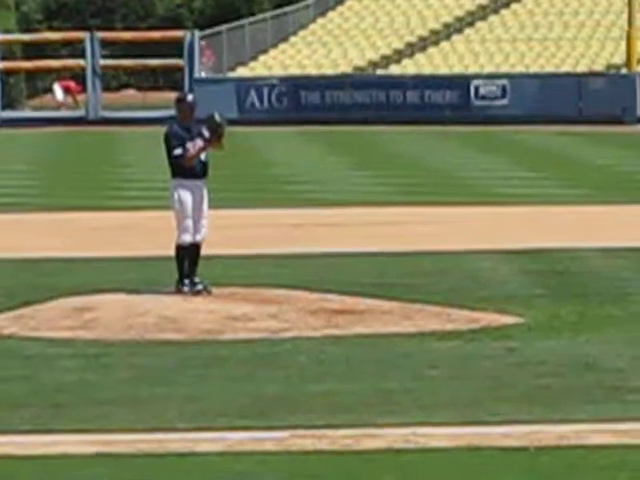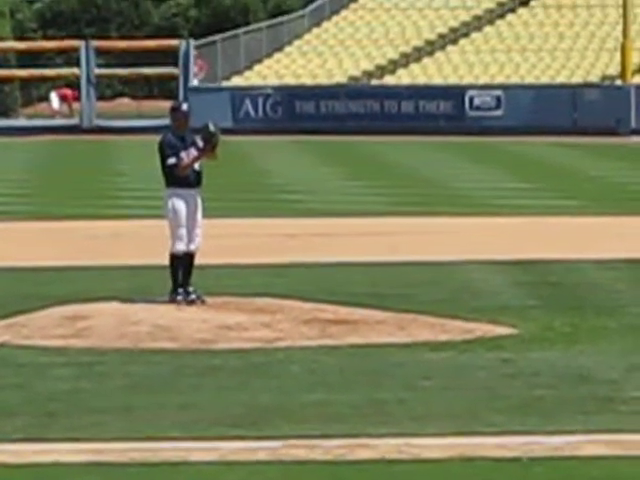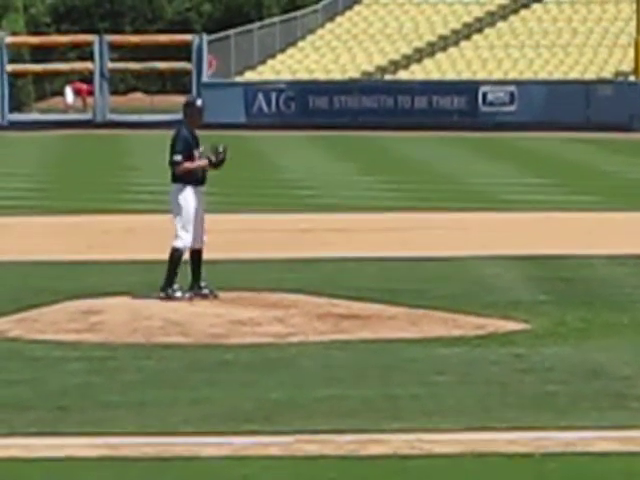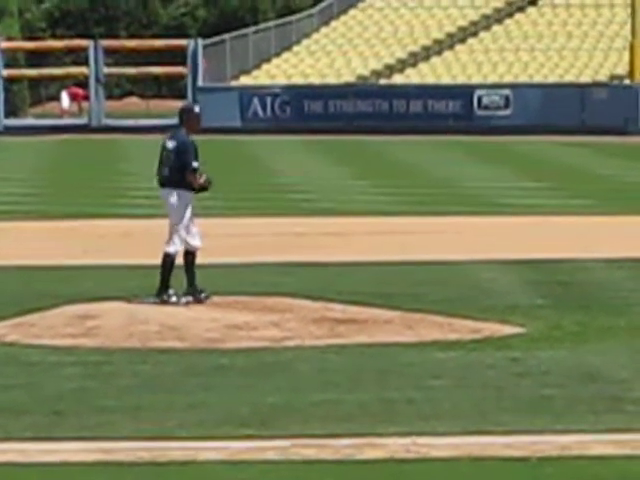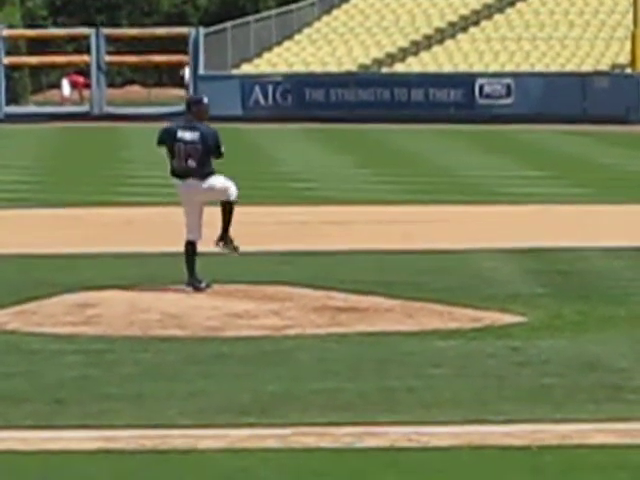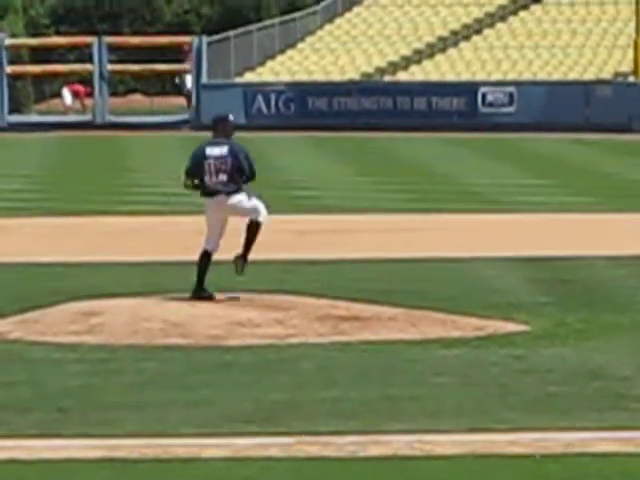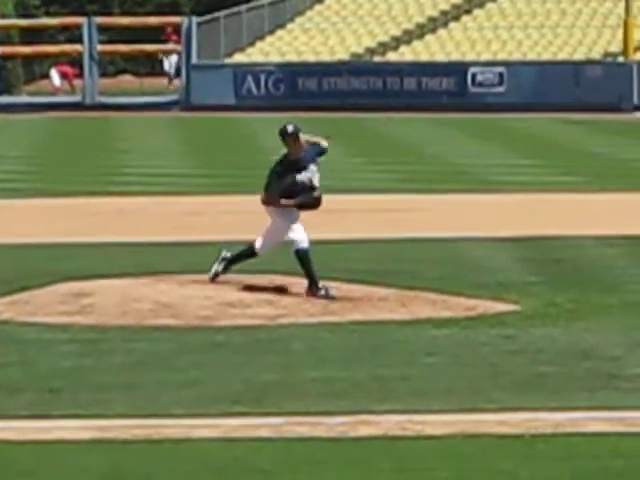
dt=0.5s
person 1, frame 1
left shoulder: (198, 127)
right shoulder: (173, 131)
left elbow: (218, 145)
right elbow: (185, 160)
left wrist: (216, 136)
right wrist: (204, 146)
left hip: (201, 183)
right hip: (183, 185)
left knee: (199, 233)
right knee: (186, 234)
left ankle: (193, 278)
right ankle: (182, 280)
person 1, frame 2
left shoulder: (192, 137)
right shoulder: (167, 141)
left elbow: (212, 155)
right elbow: (179, 170)
left wrist: (209, 146)
right wrist: (198, 155)
left hip: (194, 193)
right hip: (177, 194)
left knee: (193, 242)
right knee: (179, 244)
left ankle: (186, 286)
right ankle: (175, 289)
person 1, frame 3
left shoulder: (193, 135)
right shoulder: (182, 135)
right elbow: (177, 168)
left wrist: (211, 159)
right wrist: (204, 164)
left hip: (195, 190)
right hip: (184, 190)
left knee: (198, 239)
right knee: (183, 238)
left ankle: (196, 284)
right ankle: (168, 286)
person 1, frame 4
left shoulder: (170, 139)
right shoulder: (187, 143)
left elbow: (160, 171)
right elbow: (190, 177)
right wrist: (201, 183)
left hip: (172, 192)
right hip: (180, 195)
left knee: (192, 241)
right knee: (175, 243)
left ankle: (191, 288)
right ankle: (163, 291)
person 1, frame 5
left shoulder: (172, 130)
right shoulder: (208, 132)
left elbow: (161, 141)
right elbow: (218, 156)
left hip: (184, 186)
right hip: (205, 184)
left knee: (192, 232)
right knee: (230, 190)
left ankle: (192, 277)
right ankle: (224, 237)
person 1, frame 6
left shoulder: (200, 151)
right shoulder: (236, 148)
left elbow: (187, 183)
right elbow: (251, 176)
left hip: (212, 203)
right hip: (235, 200)
left knee: (210, 243)
right knee: (260, 211)
left ankle: (199, 288)
right ankle: (243, 256)
person 1, frame 7
left shoulder: (311, 150)
right shoulder: (280, 170)
left elbow: (323, 143)
right elbow: (266, 201)
right wrist: (293, 202)
left hip: (294, 207)
right hip: (283, 209)
left knee: (265, 245)
right knee: (300, 240)
left ankle: (227, 261)
right ankle: (314, 285)
